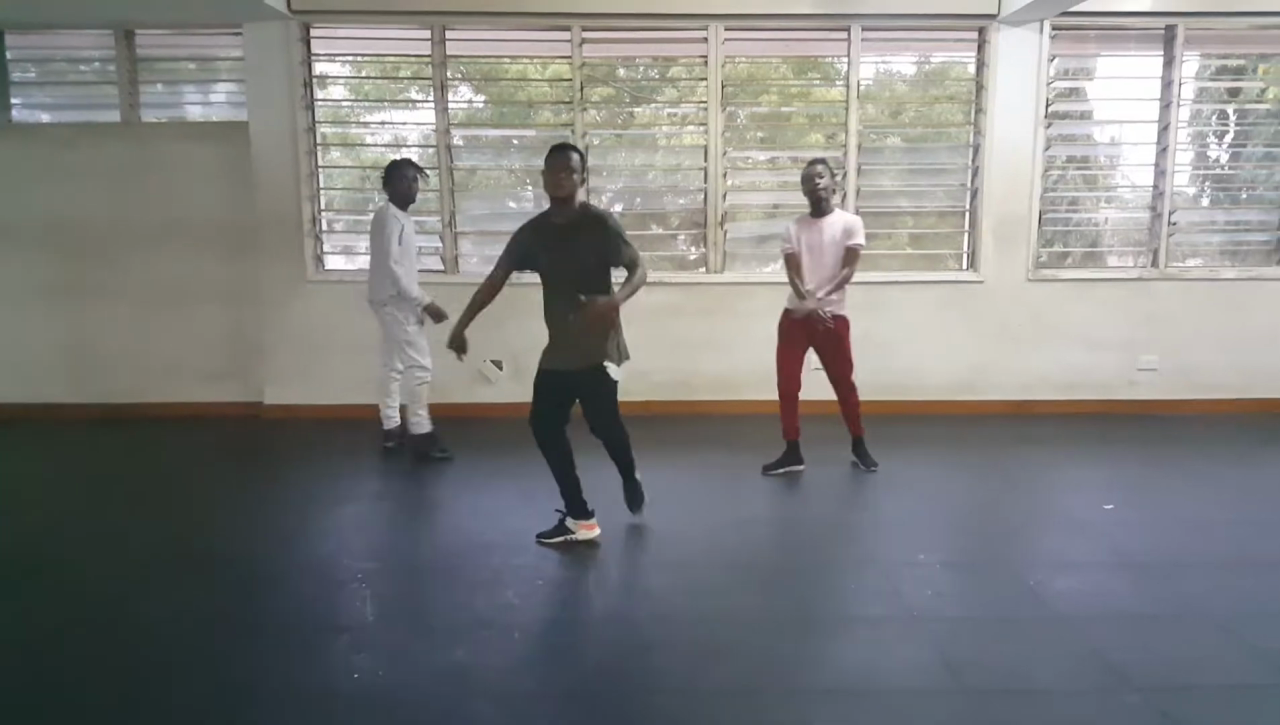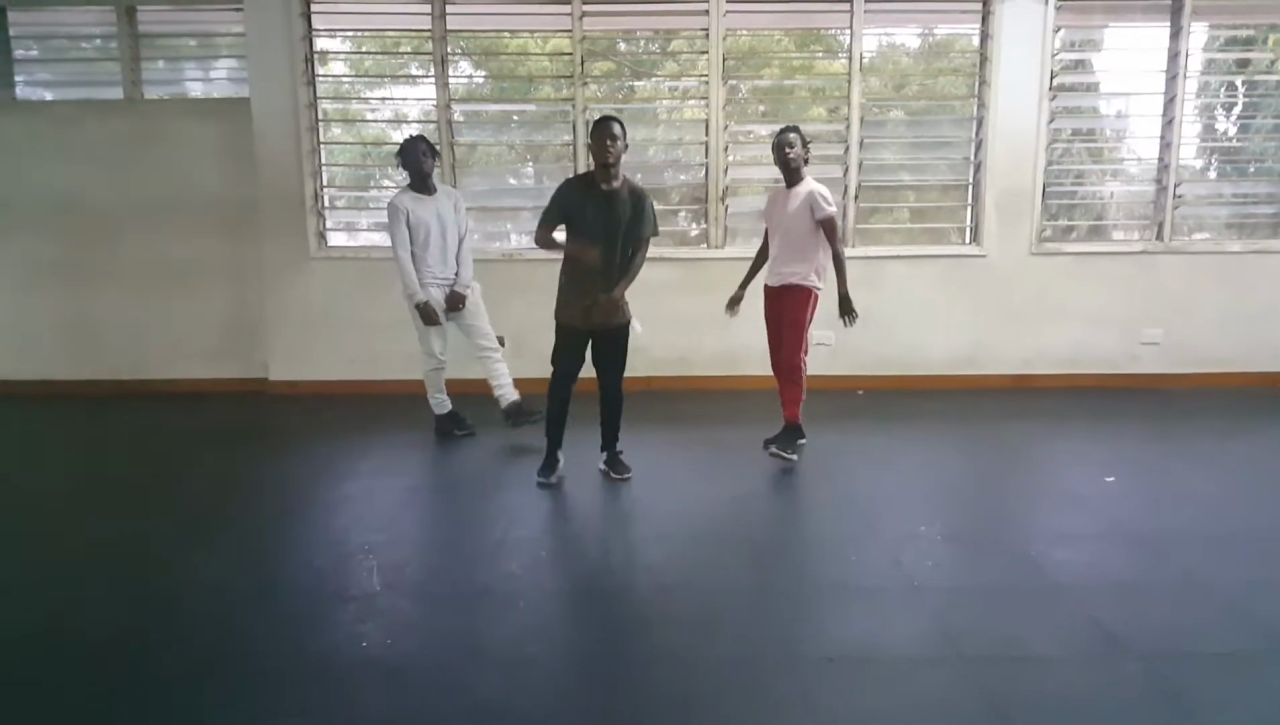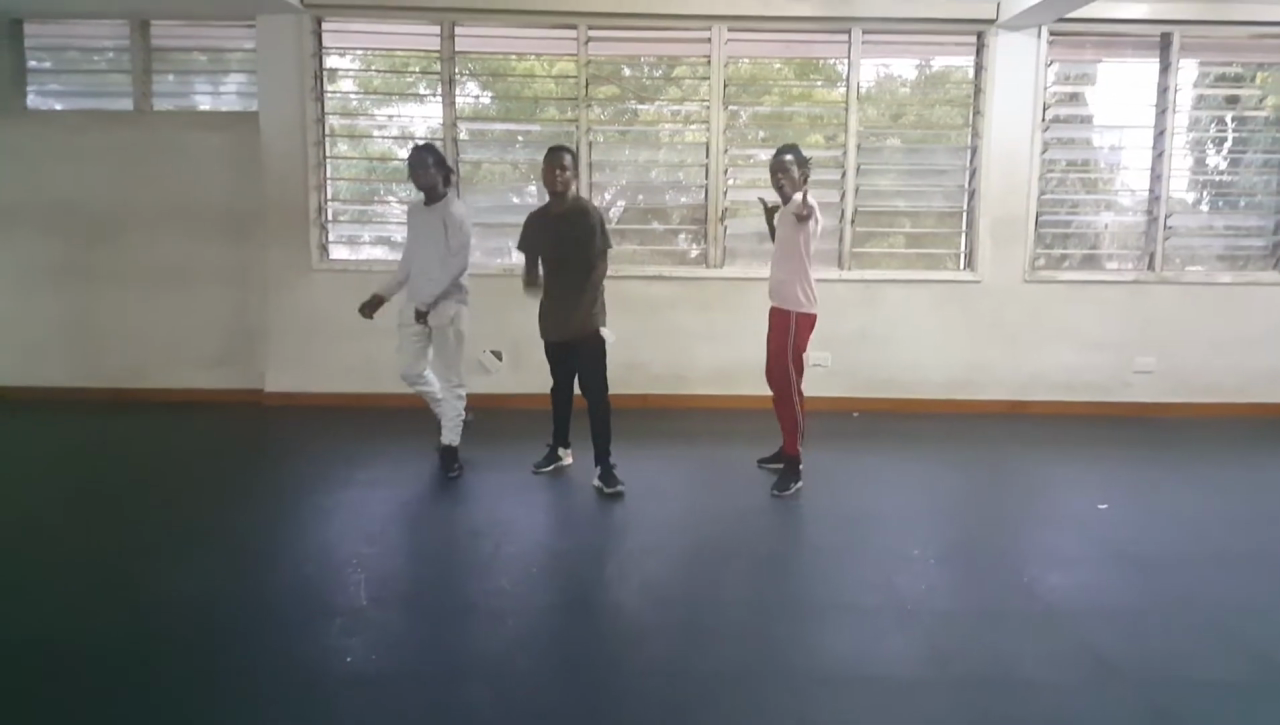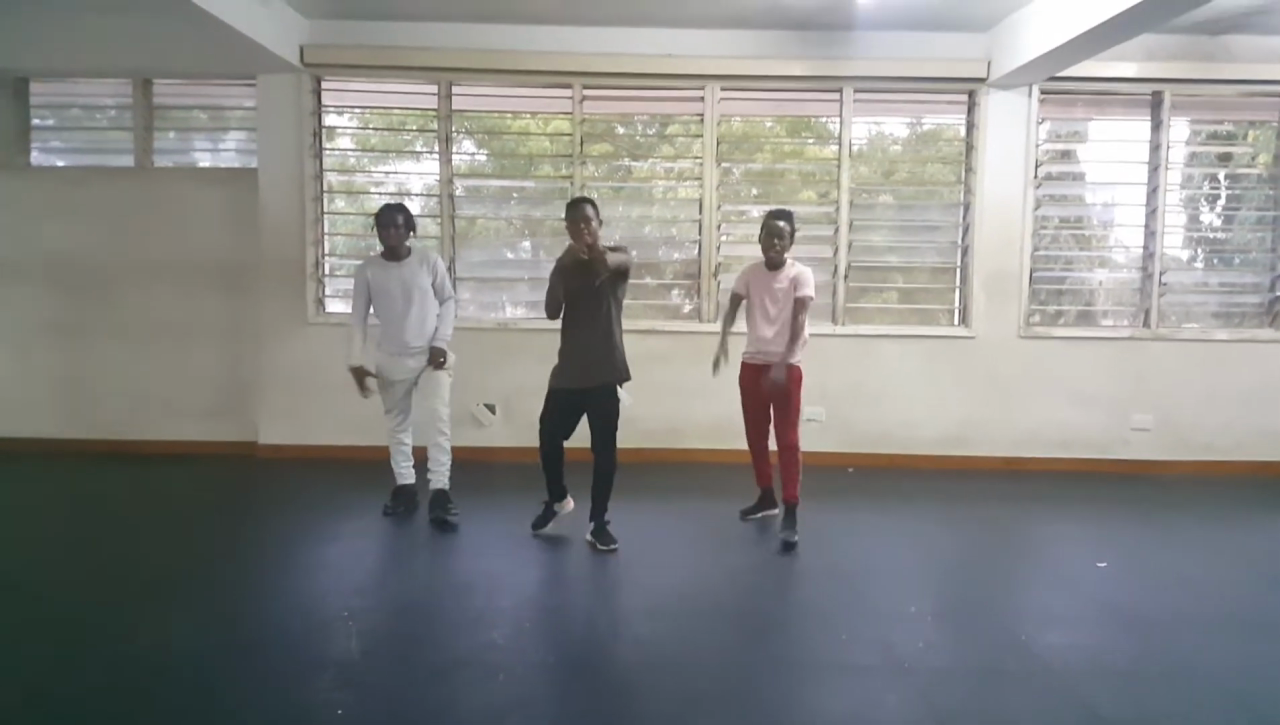
dt=0.7s
person 1, frame 1
left shoulder: (601, 224)
right shoulder: (532, 232)
left elbow: (638, 270)
right elbow: (496, 279)
left wrist: (615, 299)
right wrist: (461, 325)
left hip: (597, 345)
right hip: (558, 348)
left knee: (604, 423)
right knee: (544, 425)
left ankle: (631, 482)
right ankle: (580, 517)
person 1, frame 2
left shoulder: (637, 197)
right shoulder: (571, 189)
left elbow: (640, 250)
right elbow: (541, 237)
left wrist: (618, 292)
right wrist: (570, 247)
left hip: (613, 307)
right hip: (572, 304)
left knee: (611, 382)
right knee: (562, 378)
left ankle: (610, 451)
right ankle: (553, 454)
person 1, frame 3
left shoulder: (588, 213)
right shoulder: (536, 220)
left elbow: (600, 265)
right elbow: (531, 266)
left wrist: (584, 310)
right wrist: (531, 279)
left hip: (586, 318)
right hip: (553, 318)
left knee: (596, 391)
right knee: (561, 386)
left ankle: (604, 467)
right ankle: (560, 448)
person 1, frame 4
left shoulder: (615, 260)
right shoulder: (567, 267)
left elbow: (623, 259)
right elbow: (551, 312)
left wrist: (606, 257)
right wrist: (560, 269)
left hip: (605, 370)
right hip: (568, 369)
left knee: (604, 448)
right knee: (549, 435)
left ankle: (598, 522)
right ankle: (558, 498)
person 2, frame 1
left shoulder: (849, 223)
right shoulder: (793, 227)
left elbow: (847, 271)
right elbow: (794, 275)
left wrist: (819, 301)
right wrist: (810, 305)
left hip: (833, 315)
right hip: (795, 315)
left knee: (844, 384)
right knee: (787, 385)
left ankle: (859, 446)
right ankle: (792, 453)
person 2, frame 2
left shoulder: (816, 193)
right shoulder: (774, 197)
left elbow: (834, 245)
left wrist: (843, 293)
right wrist: (742, 287)
left hip: (802, 287)
right hip: (772, 287)
left knee: (792, 358)
right knee: (778, 360)
left ankle: (794, 435)
right ankle: (792, 425)
person 2, frame 3
left shoulder: (801, 202)
right shoulder: (787, 209)
left elbow: (802, 212)
right wrist: (771, 218)
left hip: (796, 310)
right hip: (781, 307)
left knee: (788, 384)
right knee: (776, 380)
left ankle: (793, 465)
right ankle: (788, 448)
person 2, frame 4
left shoulder: (801, 275)
right shoulder: (748, 275)
left elbow: (798, 325)
right elbow: (731, 315)
left wrist: (783, 367)
right wrist: (721, 349)
left hip: (786, 368)
right hip: (752, 365)
left knee: (787, 441)
right knee: (756, 438)
left ankle: (790, 517)
right ankle: (766, 497)
person 3, frame 1
left shoulder: (399, 216)
right shoulder: (390, 216)
right elbow: (392, 266)
left wrist: (418, 302)
right wrist: (424, 302)
left hip: (391, 301)
right hip: (395, 303)
left knee: (393, 366)
right knee: (419, 365)
left ankle: (391, 428)
right ankle: (421, 435)
person 3, frame 2
left shoulder: (453, 197)
right shoulder: (399, 205)
left elbow: (464, 243)
right elbow: (403, 255)
left wrist: (462, 284)
right wrist: (418, 299)
left hip: (461, 288)
right hip: (428, 291)
left knee: (487, 343)
right knee: (435, 357)
left ankle: (511, 404)
right ankle: (443, 416)
person 3, frame 3
left shoulder: (454, 210)
right shoulder: (414, 211)
left elbow: (459, 261)
left wrist: (428, 301)
right wrist: (382, 294)
left hip: (447, 305)
right hip: (414, 305)
left knee: (449, 378)
right knee: (410, 369)
left ankle: (450, 446)
right ankle: (451, 417)
person 3, frame 4
left shoulder: (430, 262)
right shoulder: (367, 270)
left elbow: (448, 302)
right elbow: (358, 319)
left wrist: (441, 343)
right wrist: (356, 363)
left hip: (430, 356)
right hip: (392, 361)
left knee: (438, 419)
right knee: (397, 425)
left ankle: (439, 489)
right ankle: (405, 487)
